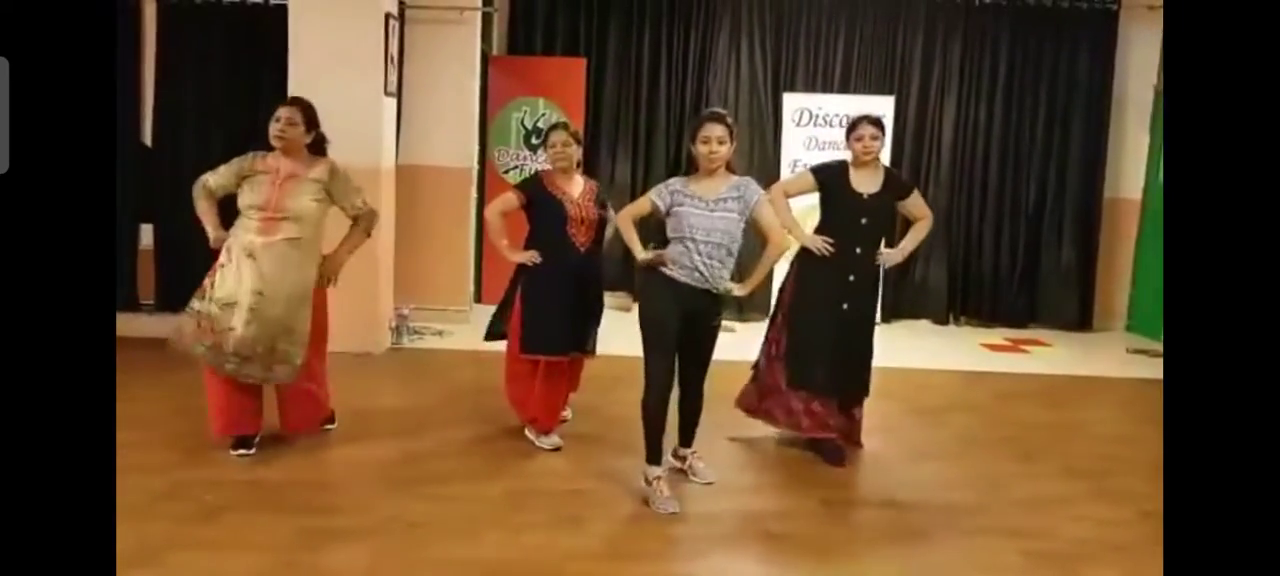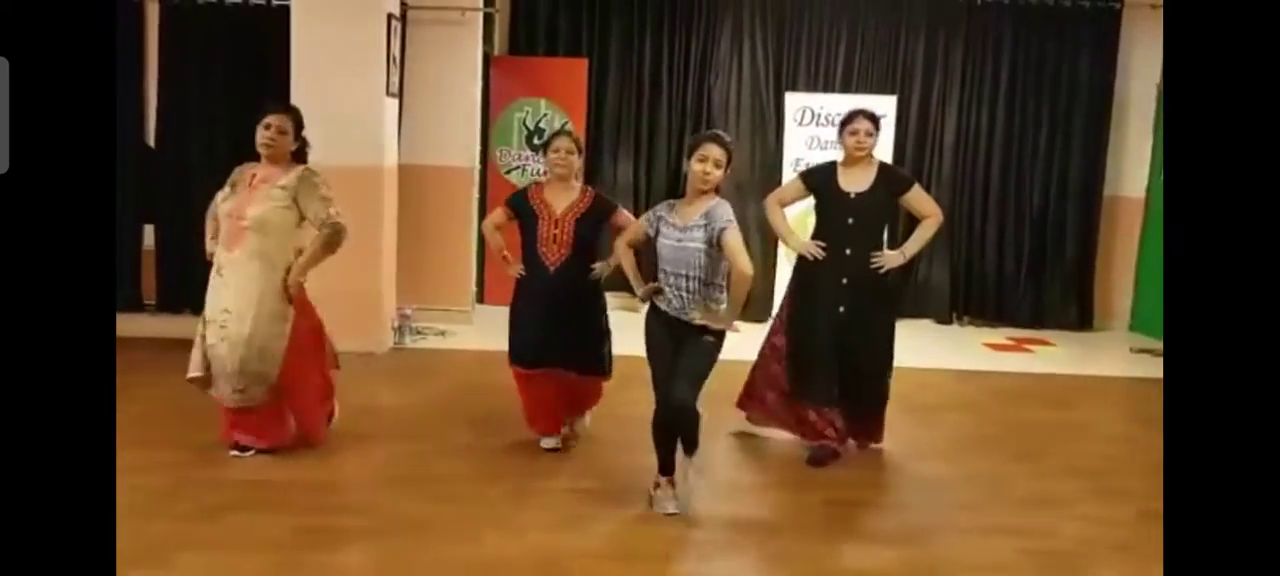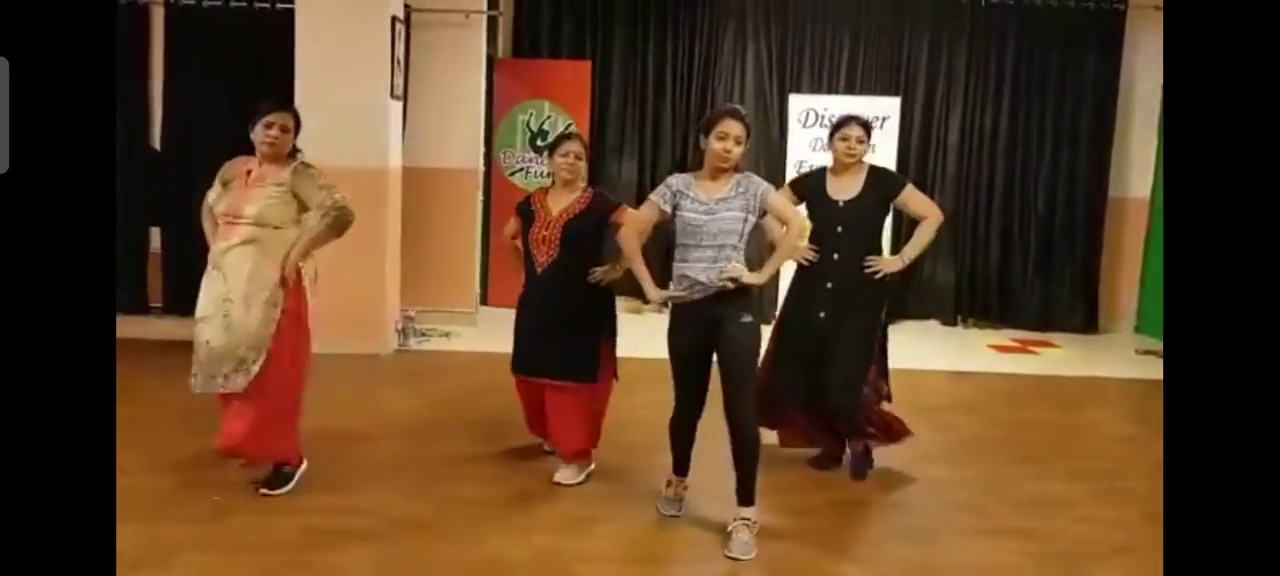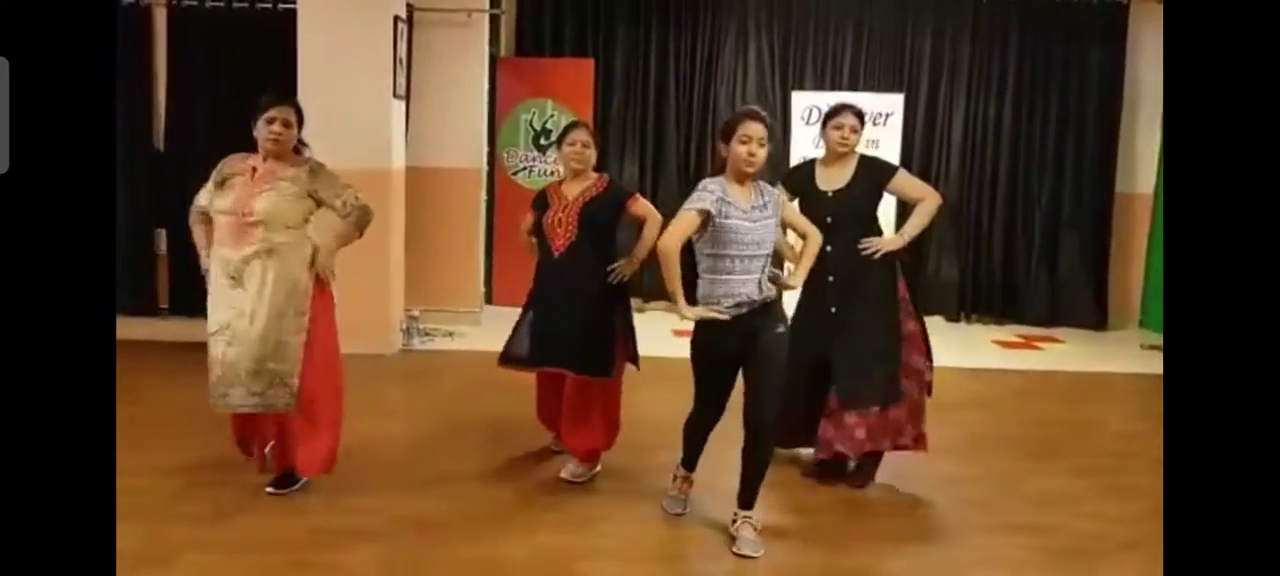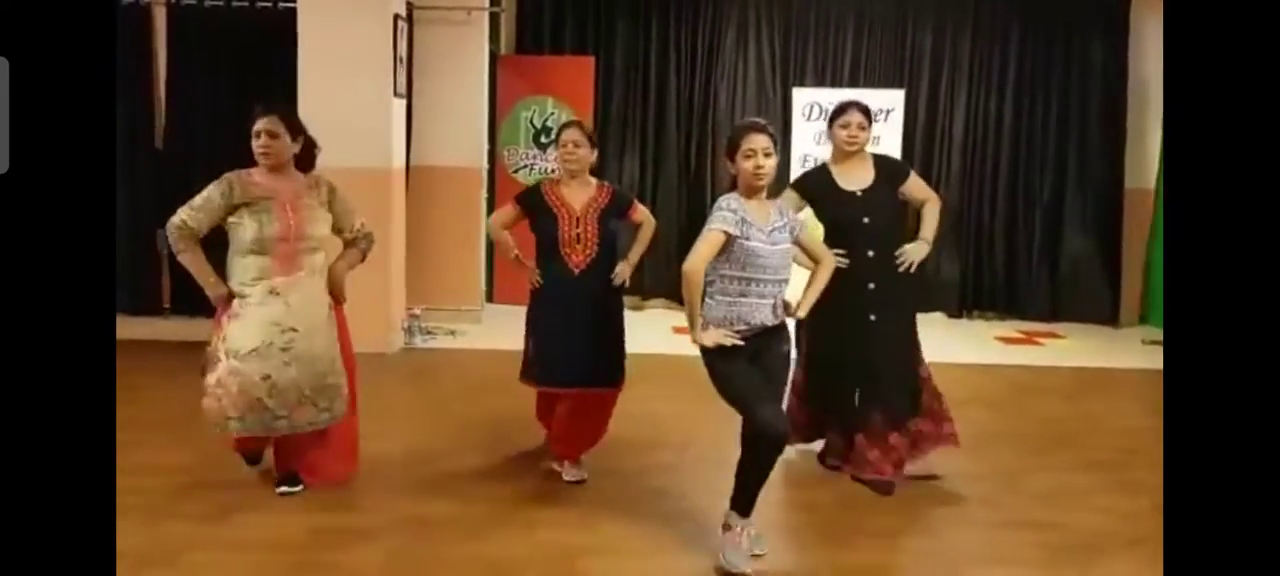
dt=0.4s
person 1, frame 1
left shoulder: (744, 189)
right shoulder: (675, 188)
left elbow: (778, 239)
right elbow: (625, 216)
left wrist: (746, 286)
right wrist: (641, 254)
left hip: (707, 298)
right hip: (664, 288)
left knee: (693, 381)
right knee: (659, 379)
left ankle: (684, 452)
right ankle: (653, 474)
person 1, frame 2
left shoulder: (719, 212)
right shoulder: (662, 212)
left elbow: (743, 269)
right elbow: (623, 242)
left wrist: (728, 318)
right wrist: (638, 286)
left hip: (702, 327)
right hip: (662, 320)
left knee: (681, 399)
right knee: (664, 404)
left ankle: (688, 459)
right ankle: (664, 481)
person 1, frame 3
left shoulder: (750, 187)
right shoulder: (676, 187)
left elbow: (796, 223)
right elbow: (629, 233)
left wrist: (763, 274)
right wrist: (650, 288)
left hip: (735, 307)
right hip: (688, 309)
left knee: (741, 408)
right knee: (688, 403)
left ankle: (746, 515)
right ankle: (677, 480)
person 1, frame 4
left shoulder: (769, 196)
right shoulder: (711, 192)
left elbow: (812, 234)
right elbow: (668, 243)
left wrist: (796, 278)
right wrist: (682, 305)
left hip: (767, 320)
right hip: (718, 323)
left knee: (762, 421)
right knee: (707, 410)
left ankle: (745, 516)
right ankle: (684, 475)
person 1, frame 5
left shoulder: (784, 214)
right shoulder: (729, 209)
left elbow: (825, 260)
right elbow: (692, 266)
left wrist: (802, 306)
right wrist: (698, 328)
left hip: (772, 340)
right hip: (729, 344)
left knee: (765, 436)
right knee: (770, 427)
left ankle: (741, 518)
right ankle: (735, 519)
person 2, frame 1
left shoulder: (326, 172)
right shoulder: (251, 164)
left elbow: (366, 216)
right elbow: (204, 187)
left wrist: (339, 257)
right wrist: (213, 229)
left hip: (295, 274)
right hip: (240, 269)
left knee: (295, 352)
right knee: (231, 347)
left ankle: (317, 414)
right ankle: (244, 427)
person 2, frame 2
left shoulder: (301, 179)
right shoulder: (242, 174)
left elbow: (334, 230)
right elbow: (216, 206)
left wrist: (299, 270)
right wrist: (211, 242)
left hip: (271, 286)
right hip: (227, 283)
left knee: (289, 362)
right knee: (230, 359)
left ankle: (319, 410)
right ankle: (250, 433)
person 2, frame 3
left shoulder: (298, 174)
right shoulder: (232, 169)
left elbow: (340, 213)
right elbow: (209, 207)
left wrist: (298, 251)
right wrist: (214, 246)
left hip: (268, 285)
right hip: (224, 281)
left knee: (267, 365)
right knee: (229, 358)
left ankle: (287, 457)
right ankle: (246, 437)
person 2, frame 4
left shoulder: (309, 173)
right shoulder: (229, 167)
left elbow: (359, 212)
right elbow: (199, 211)
left wrist: (326, 249)
right wrist: (206, 255)
left hip: (287, 287)
right hip: (232, 288)
left knee: (288, 371)
right knee: (239, 366)
left ankle: (294, 460)
right ankle: (257, 443)
person 2, frame 5
left shoulder: (322, 190)
right shoulder: (234, 186)
left elbow: (361, 237)
right elbow: (180, 229)
left wrist: (339, 270)
right wrist: (210, 281)
left hip: (310, 306)
right hip: (250, 303)
left knee: (308, 382)
right knee: (246, 381)
left ankle: (296, 464)
right ankle: (252, 438)
person 3, frame 1
left shoulder: (895, 183)
right shoulder: (830, 173)
left elbow: (924, 218)
right elbow: (777, 192)
left wrist: (901, 252)
right wrist: (800, 235)
left hip: (863, 280)
right hip: (819, 274)
left knee: (851, 355)
right knee: (816, 349)
left ankle: (840, 427)
right ankle: (820, 431)
person 3, frame 2
left shoulder: (892, 179)
right shoulder: (821, 175)
left elbow: (933, 216)
right elbow: (773, 201)
left wrist: (903, 254)
right wrist: (793, 241)
left hip: (868, 283)
right hip: (818, 279)
left knee: (864, 361)
right knee: (816, 357)
left ankle: (857, 430)
right ankle: (825, 436)
person 3, frame 3
left shoulder: (884, 182)
right shoulder: (811, 182)
left elbow: (932, 216)
left wrist: (901, 259)
left hip: (862, 291)
right hip: (813, 287)
left knee: (845, 375)
right knee: (805, 368)
left ankle: (860, 440)
right ankle: (829, 442)
person 3, frame 4
left shoulder: (874, 170)
right shoulder: (802, 175)
left elbow: (930, 198)
left wrist: (900, 238)
left hip: (869, 281)
right hip: (821, 284)
left knee: (866, 364)
right knee: (812, 366)
left ankle: (865, 449)
right ankle: (831, 449)
person 3, frame 5
left shoulder: (889, 170)
right shoulder: (815, 181)
left elbow: (931, 201)
left wrist: (924, 243)
right wrist: (806, 258)
left hip: (891, 287)
right hip: (839, 290)
left knee: (890, 372)
right knee: (836, 369)
left ankle: (880, 460)
right ankle: (838, 443)
person 4, frame 1
left shoulder: (592, 189)
right shoulder: (536, 185)
left elbow: (608, 222)
right elbow: (493, 211)
left wrist: (595, 251)
right wrist: (510, 251)
left hip: (582, 285)
right hip: (543, 281)
left knee: (570, 351)
right knee: (541, 352)
left ankle: (556, 405)
right ankle: (539, 423)
person 4, frame 2
left shoulder: (593, 201)
right shoulder: (526, 197)
left elbow: (632, 228)
right elbow: (489, 226)
left wrist: (610, 263)
right wrist: (508, 261)
left hip: (579, 299)
right hip: (535, 298)
left knee: (579, 367)
right knee: (536, 367)
left ankle: (575, 413)
right ankle: (548, 427)
person 4, frame 3
left shoulder: (596, 203)
right shoulder: (531, 203)
right elbow: (509, 235)
left wrist: (617, 268)
right wrist: (528, 265)
left hip: (582, 306)
right hip: (538, 305)
left knee: (574, 381)
right knee: (534, 376)
left ankle: (579, 456)
right ankle: (551, 433)
person 4, frame 4
left shoulder: (609, 189)
right shoulder: (546, 195)
left elbow: (654, 219)
right elbow: (526, 231)
left wrist: (633, 261)
right wrist: (545, 259)
left hip: (596, 296)
right hip: (551, 296)
left knee: (590, 373)
right knee: (552, 370)
left ankle: (587, 453)
right ankle: (561, 432)
person 4, frame 5
left shoulder: (610, 196)
right shoulder: (538, 194)
left elbow: (648, 222)
right elbow: (496, 225)
left wrist: (629, 263)
right wrist: (524, 263)
left hip: (598, 303)
right hip: (553, 302)
left knee: (592, 381)
right knee: (553, 378)
left ankle: (570, 451)
right ankle: (558, 440)
